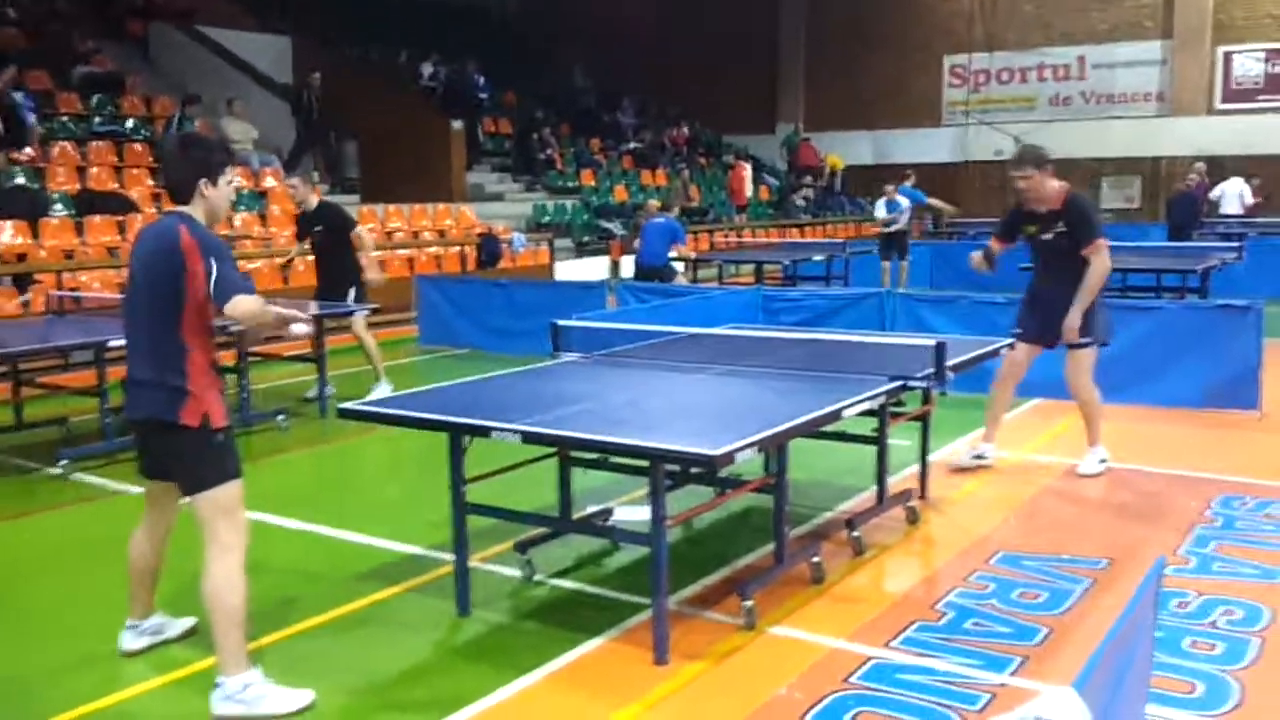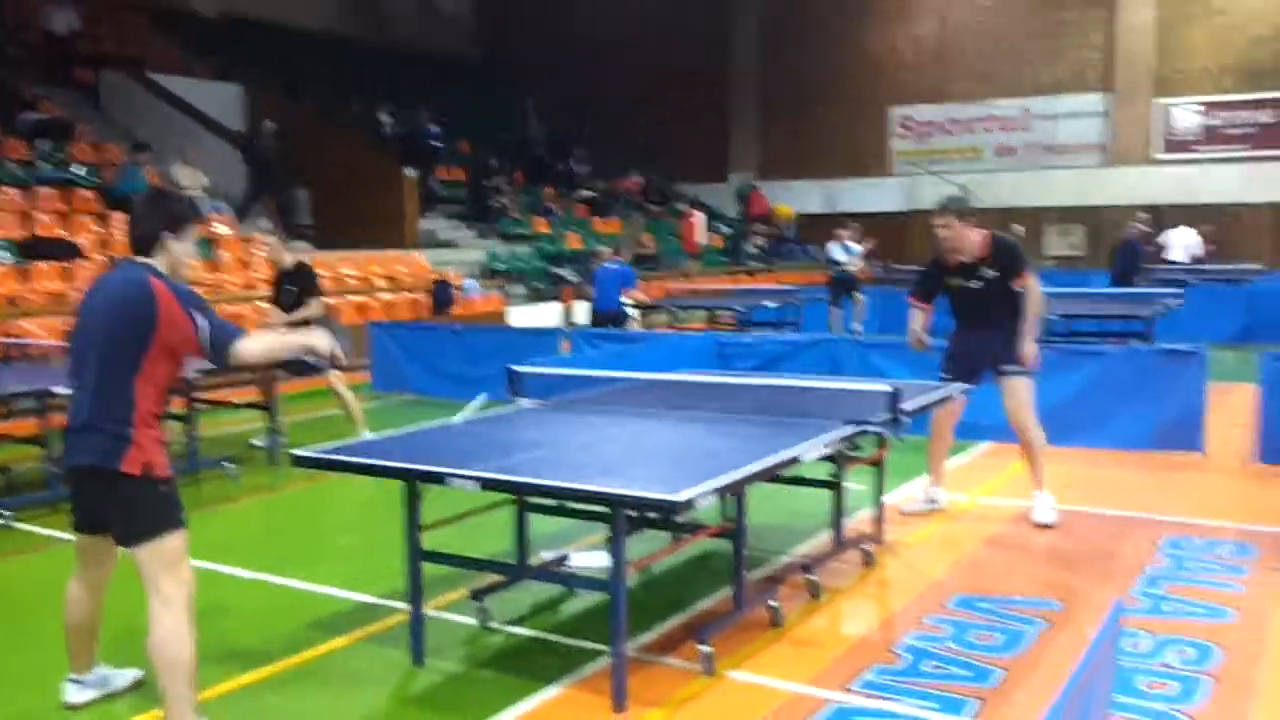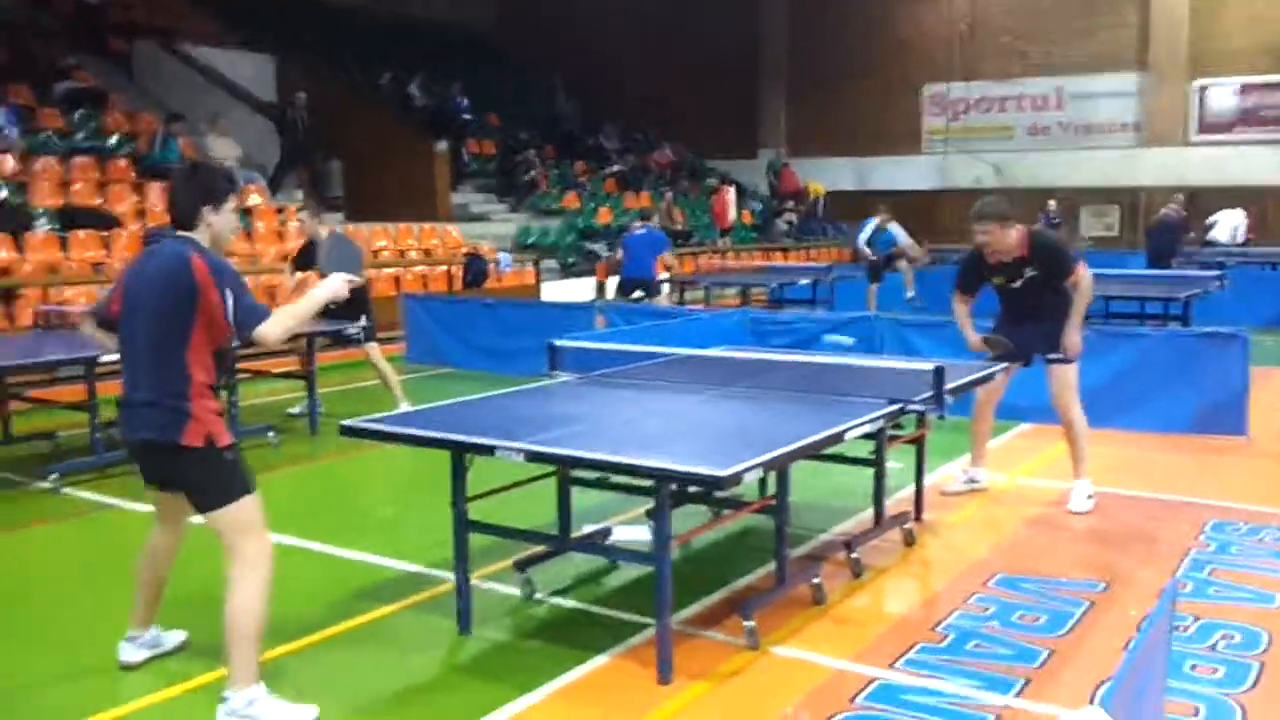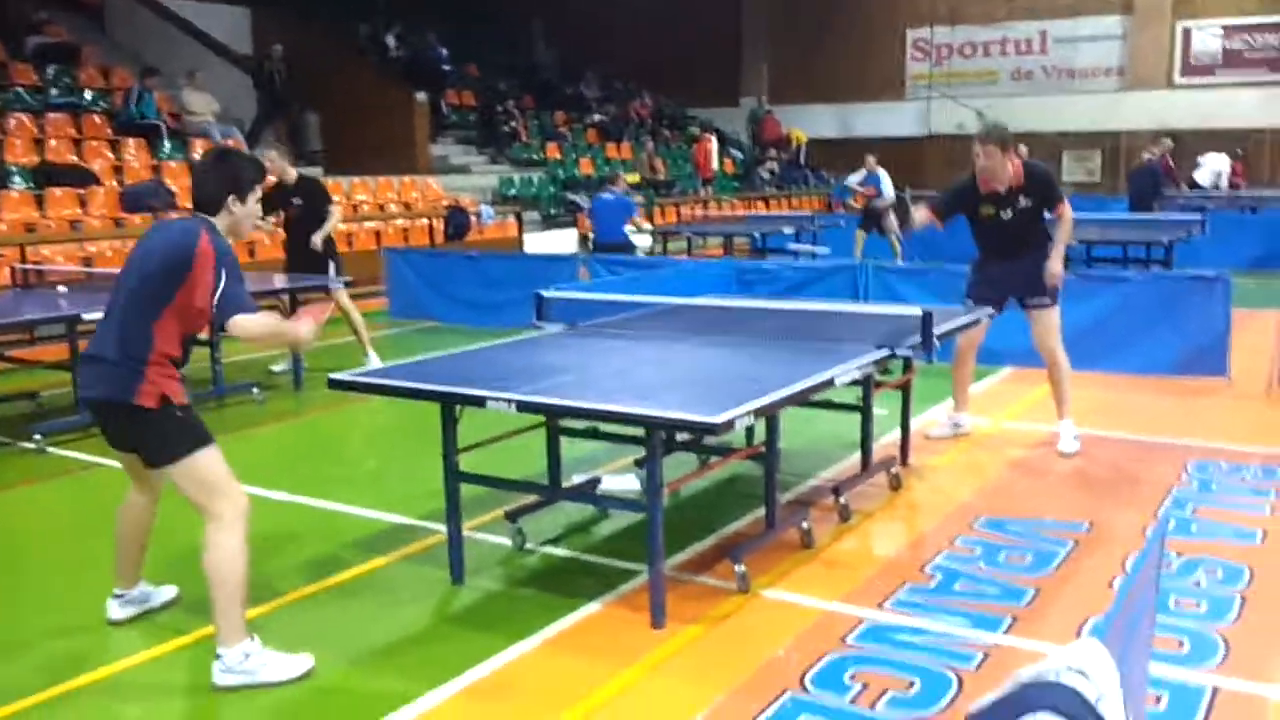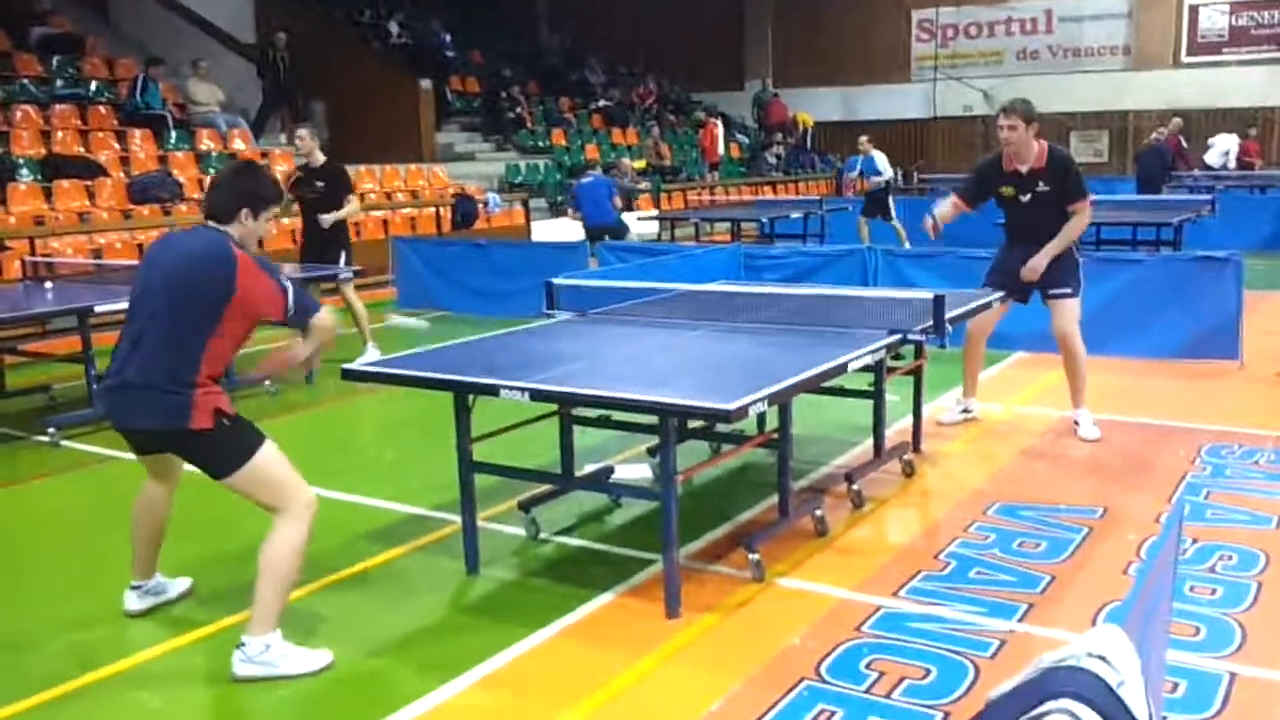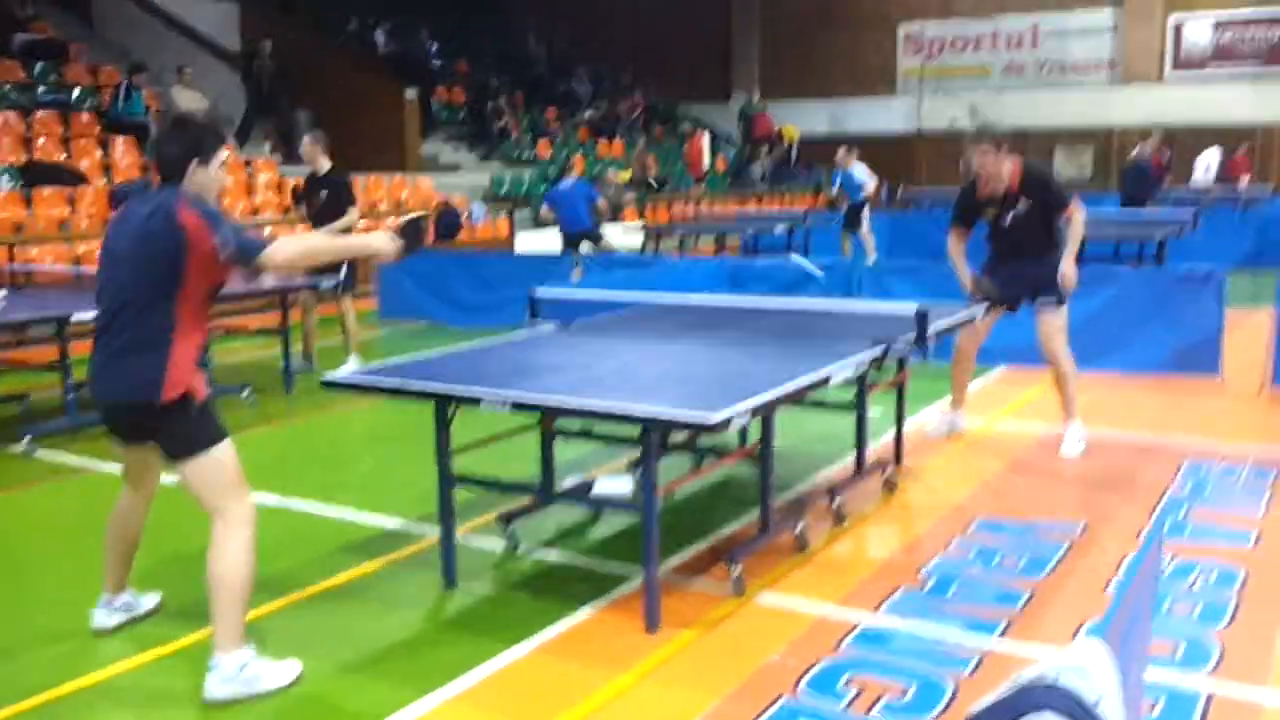
dt=0.3s
person 1, frame 1
left shoulder: (154, 235)
right shoulder: (194, 238)
right elbow: (241, 307)
left wrist: (270, 314)
right wrist: (267, 317)
left hip: (146, 398)
right hip: (186, 405)
left knee: (157, 512)
right knee: (227, 537)
left ankle: (140, 624)
person 1, frame 2
left shoulder: (102, 288)
right shoulder: (163, 293)
left elbow: (94, 367)
right elbow: (242, 350)
right wrist: (306, 339)
left hip: (84, 448)
right hip: (130, 456)
left knee: (90, 568)
right knee: (171, 591)
left ankle: (83, 676)
person 1, frame 3
left shoulder: (147, 261)
right shoulder: (203, 266)
left elbow: (96, 325)
right elbow: (269, 330)
right wrist: (323, 292)
left hip: (144, 420)
right hip: (189, 426)
left knee: (170, 522)
right knee: (251, 552)
left ankle: (141, 636)
person 1, frame 4
left shoulder: (166, 232)
right shoulder: (209, 244)
right elbow: (243, 324)
right wrist: (293, 331)
left hip: (103, 378)
right hip: (142, 388)
left knee: (145, 483)
right knee: (227, 507)
left ankle: (126, 593)
right ankle: (235, 654)
person 1, frame 5
left shoulder: (166, 246)
right shoulder: (240, 258)
right elbow: (321, 323)
right wrist: (304, 351)
left hip: (122, 393)
right hip: (183, 409)
left knee: (162, 480)
right knee: (297, 505)
left ankle: (145, 584)
right ankle: (260, 648)
person 1, frame 6
left shoulder: (131, 212)
right shoulder: (189, 218)
right elbow: (275, 257)
right wrist: (368, 243)
left hip: (111, 378)
right hip: (163, 385)
left knee: (140, 484)
right knee: (233, 510)
left ankle: (113, 600)
right ankle: (230, 665)
person 2, frame 1
left shoulder: (1076, 206)
right shoulder: (1019, 210)
left elbow: (1101, 262)
right elbow: (996, 245)
left wrist: (1076, 312)
right wrist: (982, 257)
left hip: (1077, 300)
right hip: (1039, 296)
left knee: (1079, 383)
right knee: (1006, 371)
left ankle: (1097, 449)
right ankle: (985, 447)
person 2, frame 2
left shoulder: (1002, 248)
right shoulder: (938, 265)
left elbow: (1032, 288)
right elbow: (919, 308)
left wrist: (1027, 337)
right wrist: (917, 331)
left hip: (1006, 336)
right hip: (966, 339)
left knee: (1022, 416)
right knee: (942, 416)
left ankle: (1042, 494)
right ankle: (934, 491)
person 2, frame 3
left shoulder: (1044, 245)
right shoulder: (976, 260)
left elbow: (1083, 281)
right elbow: (960, 301)
left wrist: (1073, 329)
right wrist: (969, 334)
left hip: (1055, 324)
right hip: (1012, 326)
left knee: (1066, 403)
right knee: (984, 396)
left ankle: (1082, 483)
right ankle: (975, 472)
person 2, frame 4
left shoulder: (1037, 177)
right shoulder: (966, 189)
left elbow: (1064, 215)
right elbow: (928, 214)
left wrist: (1056, 257)
left hip: (1034, 265)
right hip: (990, 268)
left knee: (1049, 345)
right knee: (965, 343)
left ankle: (1066, 424)
right ankle: (959, 416)
person 2, frame 5
left shoulder: (1060, 163)
right shoulder: (991, 168)
left elbow: (1082, 216)
right elbow: (957, 203)
left wrist: (1045, 255)
right wrist: (936, 217)
left hip: (1055, 255)
right hip: (1012, 252)
left knee: (1066, 333)
right knee: (976, 328)
left ankle: (1081, 412)
right ankle: (967, 402)
person 2, frame 6
left shoulder: (1036, 179)
right shoulder: (971, 193)
left elbow: (1076, 216)
right elbow: (956, 235)
left wrist: (1068, 261)
right wrist: (963, 272)
left hip: (1044, 265)
right hip: (1001, 266)
left knee: (1054, 346)
right knee: (965, 339)
left ankle: (1073, 427)
right ankle: (954, 414)
person 3, frame 1
left shoulder: (331, 211)
right shoulder: (303, 217)
left elbow: (362, 235)
left wrist: (370, 266)
right wrist: (291, 257)
left hip: (348, 277)
right hip: (326, 281)
left knee: (358, 329)
left ankle: (382, 382)
right ankle: (324, 384)
person 3, frame 2
left shoulder: (304, 272)
right shoulder: (280, 278)
left elbow: (317, 309)
left wrist: (285, 319)
right wrist: (274, 320)
left knee: (334, 382)
right knee: (265, 378)
left ankle: (364, 433)
person 3, frame 3
right shoulder: (309, 248)
right elbow: (292, 269)
right wrist: (290, 282)
left hip: (356, 307)
right hip: (334, 307)
left knee: (373, 354)
left ankle: (403, 404)
person 3, frame 4
left shoulder: (311, 185)
right shoulder: (275, 192)
left elbow: (336, 213)
left wrist: (320, 234)
left hip: (322, 253)
right hip: (296, 256)
left knee: (342, 301)
right knee: (286, 304)
left ankle: (370, 354)
person 3, frame 5
left shoulder: (336, 170)
right shoulder: (300, 173)
left elbow: (354, 204)
right elbow: (286, 203)
left wrist: (333, 217)
right wrist: (290, 188)
left hip: (336, 243)
right hip: (311, 243)
left knee: (347, 294)
left ankle: (371, 347)
person 3, frame 6
left shoulder: (339, 179)
right shoulder: (310, 180)
left elbow: (353, 217)
right elbow: (305, 213)
left wrist: (323, 231)
right wrist: (302, 210)
left knee: (344, 304)
right knee: (307, 301)
left ankle: (352, 358)
right ankle: (307, 357)
